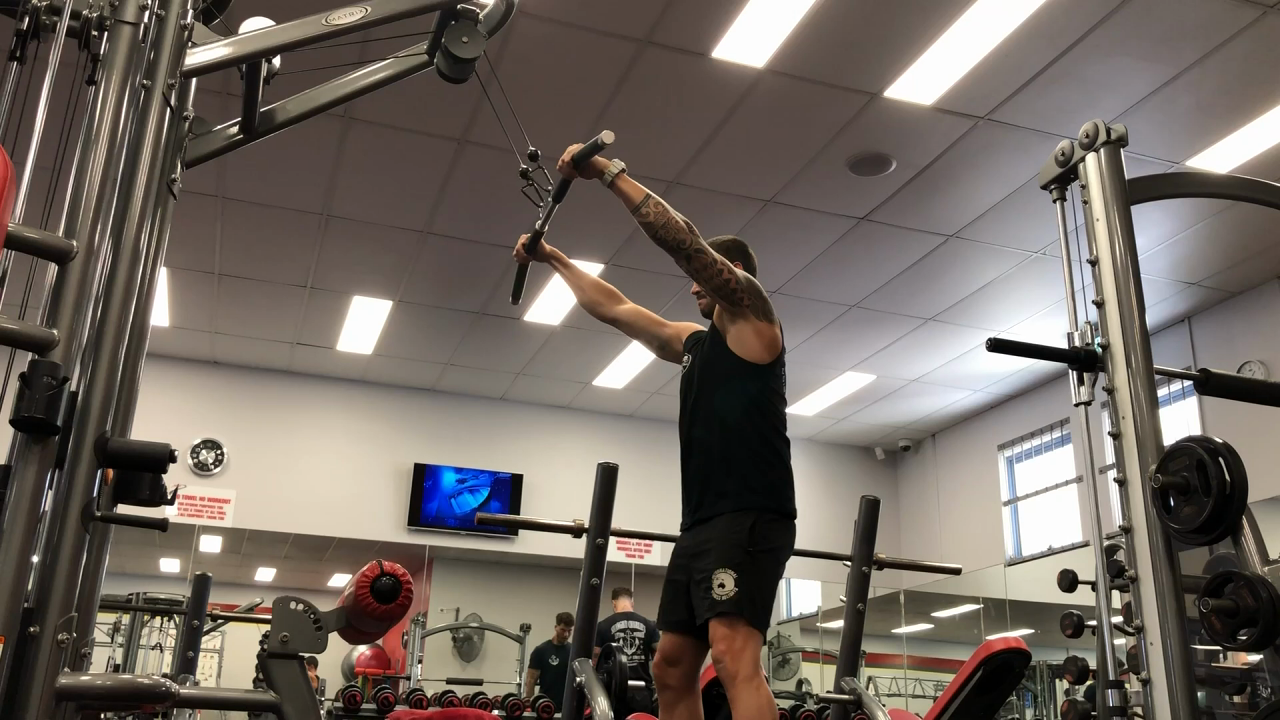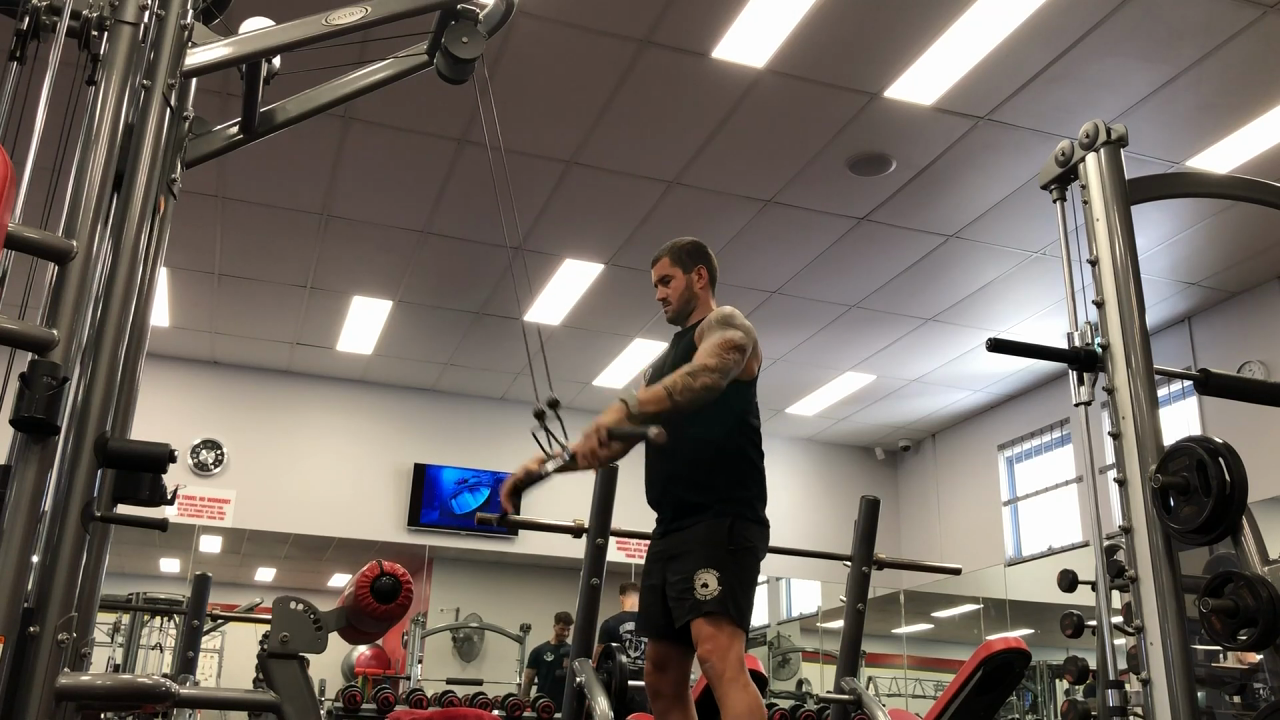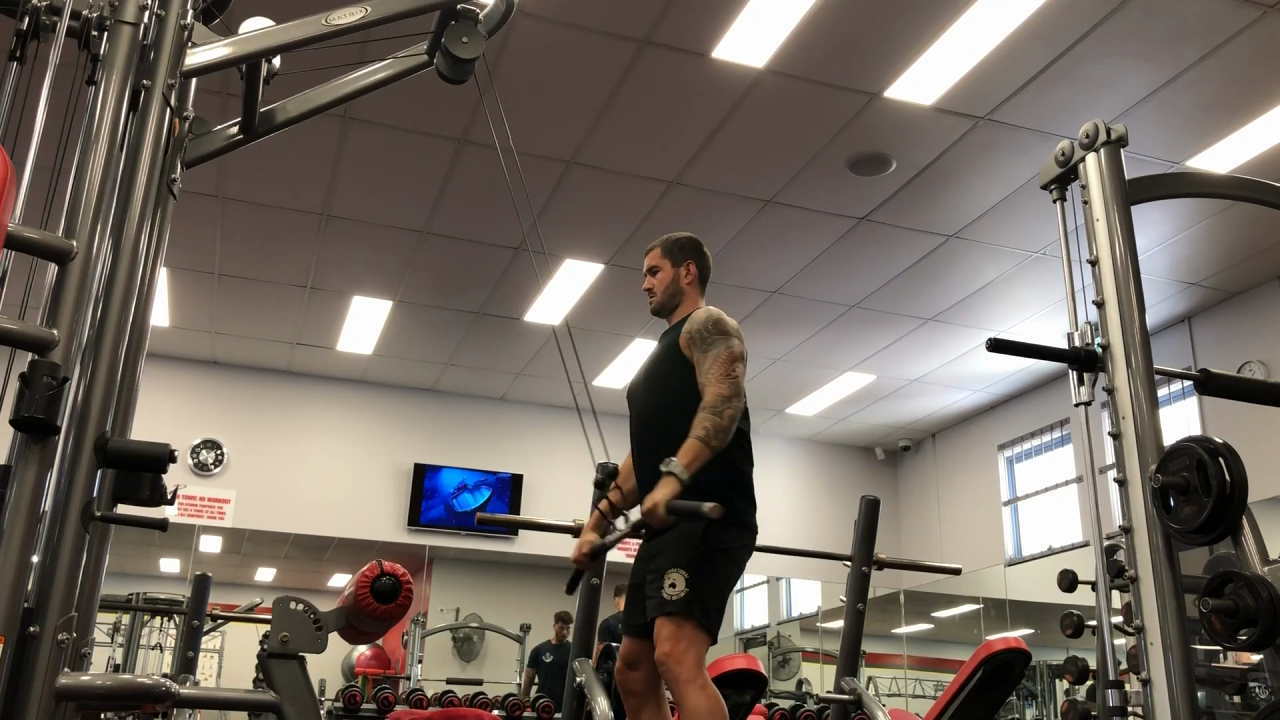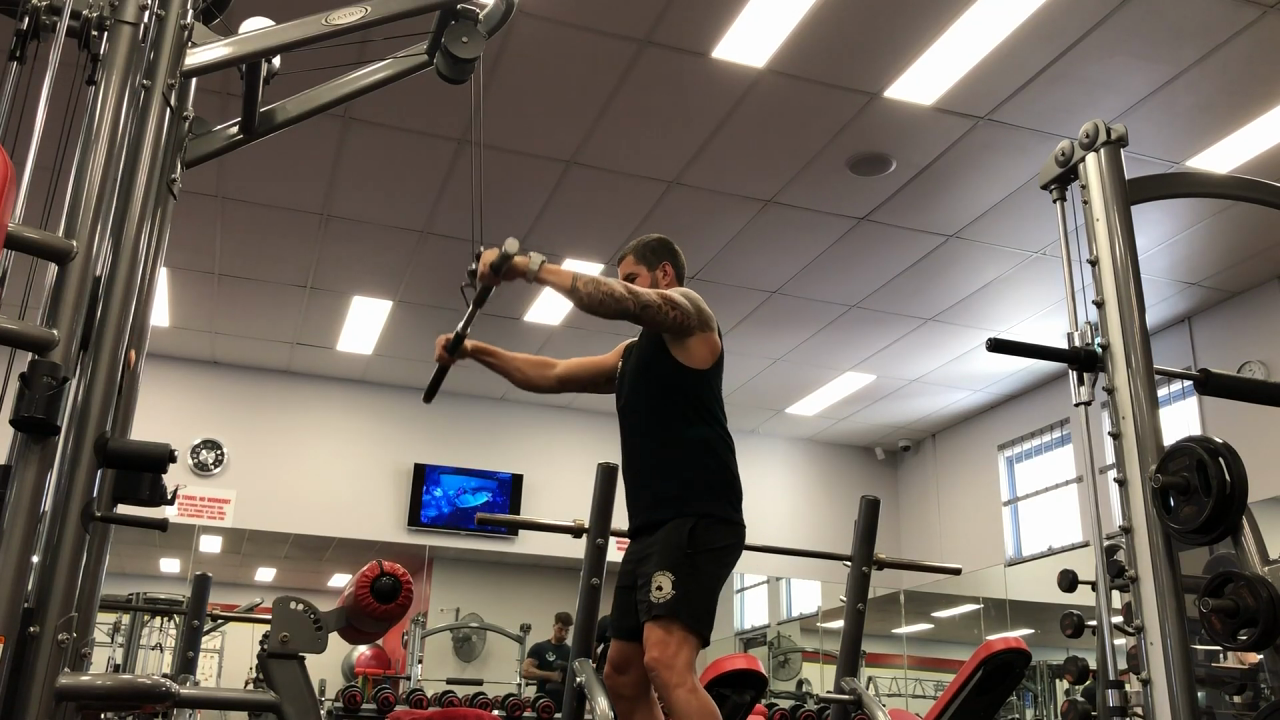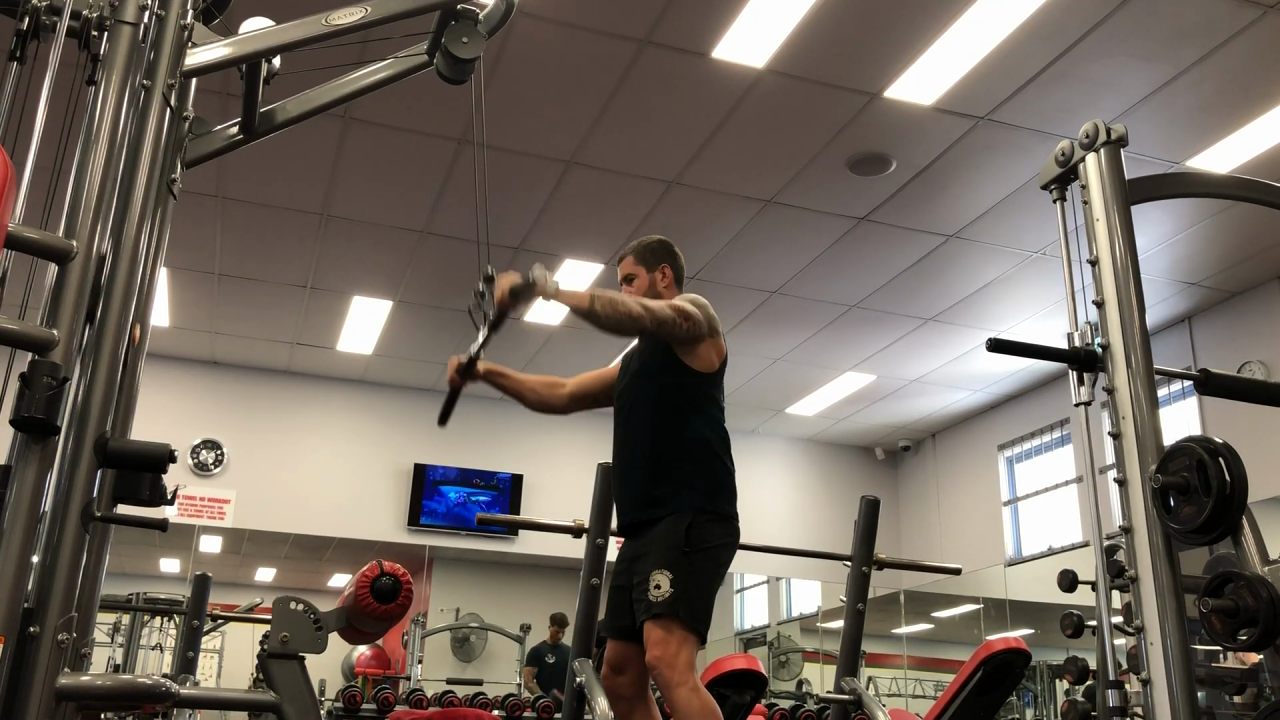
dt=1s
person 1, frame 1
left shoulder: (750, 315)
right shoulder: (693, 342)
left elbow: (684, 242)
right elbow: (614, 308)
left wrist: (608, 171)
right wrist: (556, 260)
left hip: (749, 519)
right hip: (701, 525)
left knee: (734, 658)
right knee: (672, 668)
person 1, frame 2
left shoulder: (726, 325)
right shoulder: (662, 364)
left elbow: (709, 374)
right elbow: (609, 444)
left wrist: (624, 407)
right wrist: (540, 466)
left hip: (723, 521)
right hip: (673, 529)
left knee: (719, 657)
right knee: (663, 677)
person 1, frame 3
left shoulder: (710, 327)
right shoulder: (662, 355)
left elbow: (723, 403)
right elbow: (641, 455)
left wrist: (674, 477)
right wrist: (596, 523)
left hip: (709, 521)
right hip: (665, 529)
left knee: (677, 657)
right knee: (634, 671)
person 1, frame 4
left shoulder: (687, 314)
right shoulder: (632, 355)
left elbow: (617, 300)
right elbow: (554, 375)
left wrist: (528, 265)
right wrist: (476, 349)
left hip: (697, 520)
right hip: (654, 528)
left knee: (666, 662)
right knee: (622, 674)
person 1, frame 5
left shoulder: (692, 314)
right shoulder: (635, 358)
left elbow: (628, 313)
right elbow: (564, 394)
left wrist: (542, 282)
right wrist: (490, 373)
left hip: (691, 519)
right hip: (645, 529)
left knee: (668, 662)
right knee: (621, 675)
